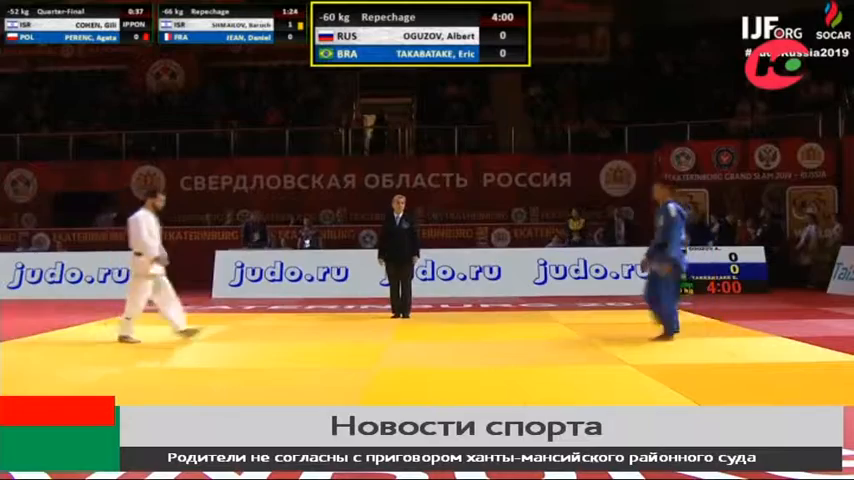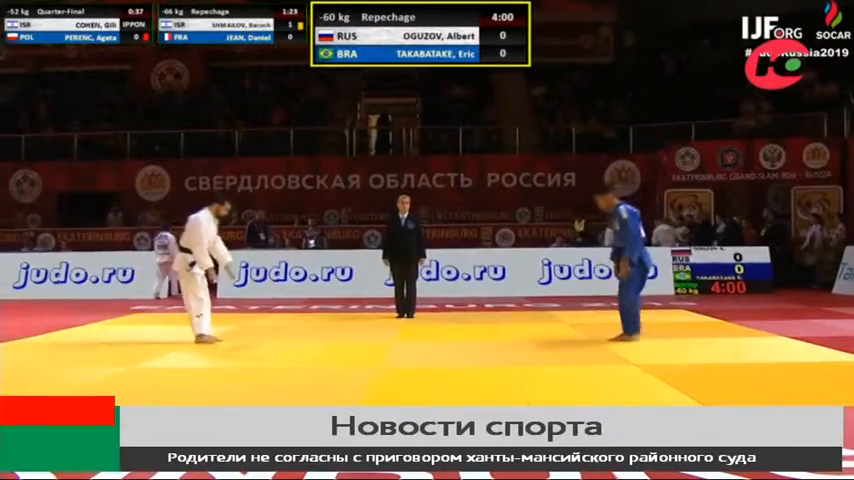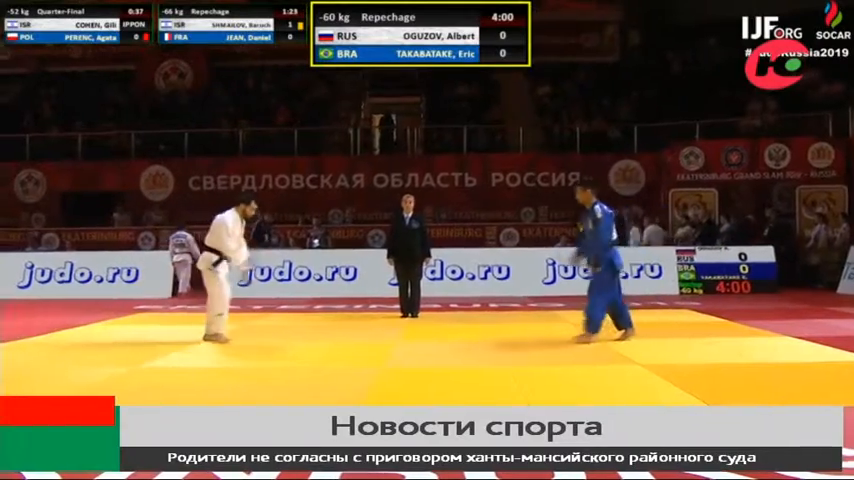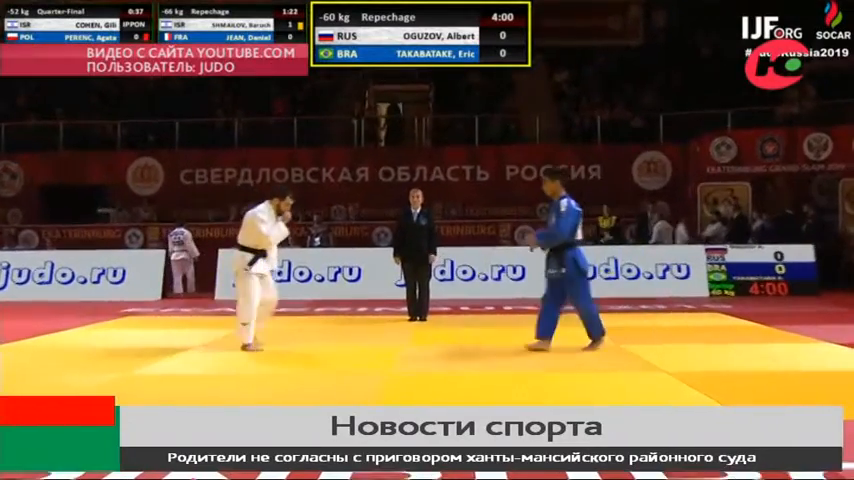
dt=0.5s
person 1, frame 1
left shoulder: (673, 210)
right shoulder: (662, 209)
left elbow: (675, 238)
left wrist: (668, 260)
right wrist: (648, 256)
left hip: (670, 260)
right hip: (661, 258)
left knee: (667, 296)
right knee: (652, 294)
left ankle: (670, 331)
right ankle: (668, 325)
person 1, frame 2
left shoulder: (625, 212)
right shoulder: (615, 213)
left elbow: (634, 239)
left wrist: (627, 261)
right wrist: (620, 260)
left hip: (636, 259)
right hip: (626, 259)
left knee: (630, 295)
right knee: (625, 296)
left ankle: (632, 332)
right ankle: (628, 332)
person 1, frame 3
left shoulder: (600, 212)
right shoulder: (590, 211)
left elbow: (601, 240)
right elbow: (587, 237)
left wrist: (584, 255)
right wrist: (579, 254)
left hip: (605, 258)
right hip: (601, 258)
left knee: (597, 295)
right knee: (612, 295)
left ankle: (591, 332)
right ankle: (628, 328)
person 1, frame 4
left shoulder: (567, 206)
right shoulder: (557, 204)
left elbow: (559, 234)
left wrist: (537, 239)
right wrist: (539, 240)
left hip: (569, 259)
right hip: (557, 260)
left knee: (581, 300)
right knee: (550, 301)
left ankle: (597, 336)
right ankle: (544, 339)
person 2, frame 1
left shoulder: (152, 217)
right shoulder: (139, 218)
right elbow: (142, 241)
left wrist: (159, 256)
right wrist: (156, 256)
left hip: (155, 266)
right hip: (144, 265)
left knee: (168, 298)
right knee: (136, 302)
person 2, frame 2
left shoulder: (212, 220)
right shoulder: (200, 219)
left elbow: (215, 243)
right elbow: (199, 246)
left wrist: (226, 262)
right wrist: (209, 267)
left hip: (196, 263)
right hip: (188, 262)
left knee: (204, 299)
right knee: (197, 298)
person 2, frame 3
left shoulder: (240, 221)
right shoulder: (225, 219)
left elbow: (239, 244)
right elbow: (227, 246)
left wrist: (244, 264)
right wrist: (242, 261)
left hip: (220, 262)
right hip: (212, 262)
left knee: (216, 298)
right knee: (222, 296)
person 2, frame 4
left shoulder: (273, 215)
right shoulder: (257, 214)
right elbow: (268, 239)
left wrist: (270, 267)
right wrist: (282, 223)
left hip: (260, 262)
right hip: (247, 262)
left knee: (269, 299)
right knee: (249, 302)
left ankle: (248, 332)
right ankle: (247, 341)
person 3, frame 1
left shoulder: (409, 220)
right shoulder: (387, 220)
left elbow: (415, 238)
right elbow: (382, 239)
left wrist: (415, 254)
right wrist: (381, 255)
left hip: (406, 257)
right hip: (391, 257)
left knee: (406, 285)
right knee: (393, 285)
left ankle: (405, 311)
right ankle: (396, 311)
person 3, frame 2
left shoulder: (414, 220)
right shoulder: (392, 220)
left elbow: (420, 238)
right elbow: (387, 238)
left wrist: (422, 255)
right wrist: (385, 256)
left hip: (411, 257)
right hip: (396, 258)
left knee: (410, 285)
right knee: (398, 285)
left ankle: (410, 311)
right ankle: (400, 311)
person 3, frame 3
left shoulder: (419, 219)
right shoulder: (396, 220)
left elbow: (425, 237)
right elbow: (391, 238)
left wrist: (427, 255)
right wrist: (390, 255)
left hip: (415, 257)
right hip: (400, 257)
left knee: (415, 284)
right knee: (402, 285)
left ankle: (414, 311)
right ankle: (405, 311)
person 3, frame 4
left shoulder: (427, 215)
right shoulder: (404, 216)
left elbow: (433, 235)
right elbow: (398, 236)
left wrist: (432, 252)
right wrist: (396, 253)
left hip: (423, 256)
right hip: (407, 256)
left knee: (423, 285)
right knee: (410, 286)
left ankle: (422, 314)
right ankle: (412, 314)
